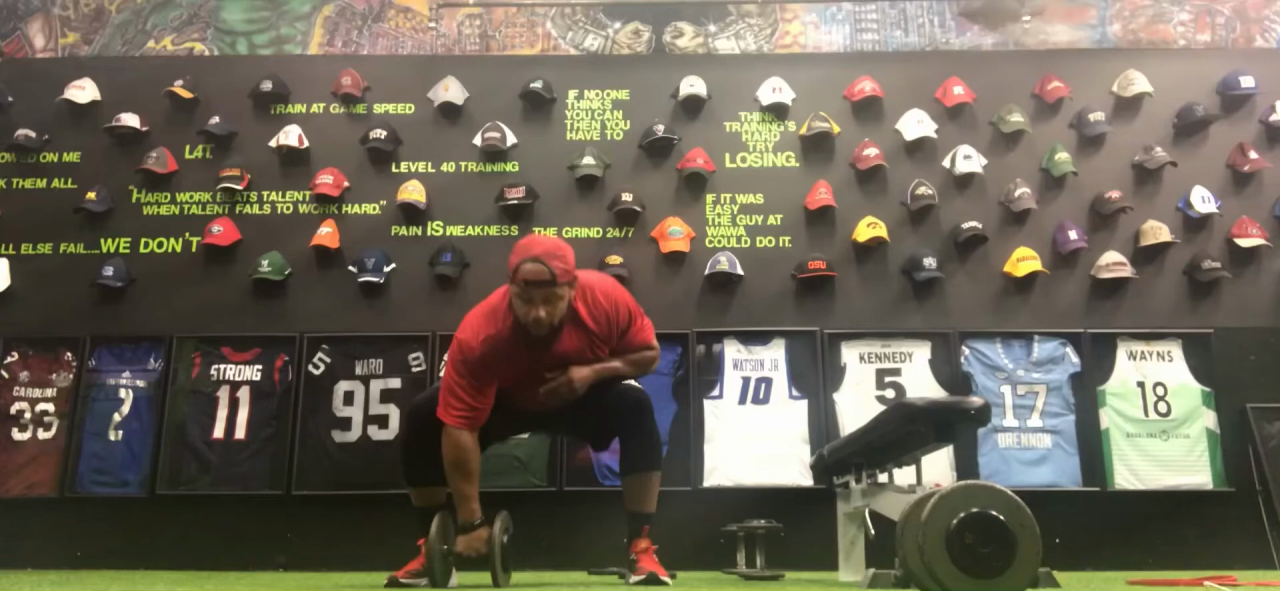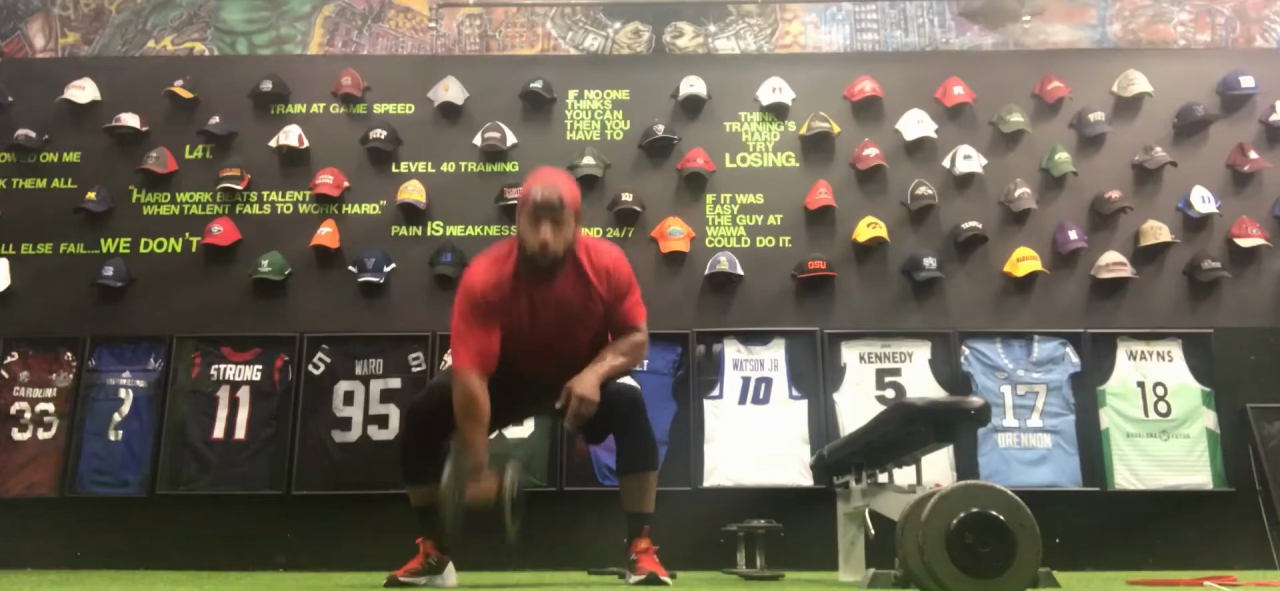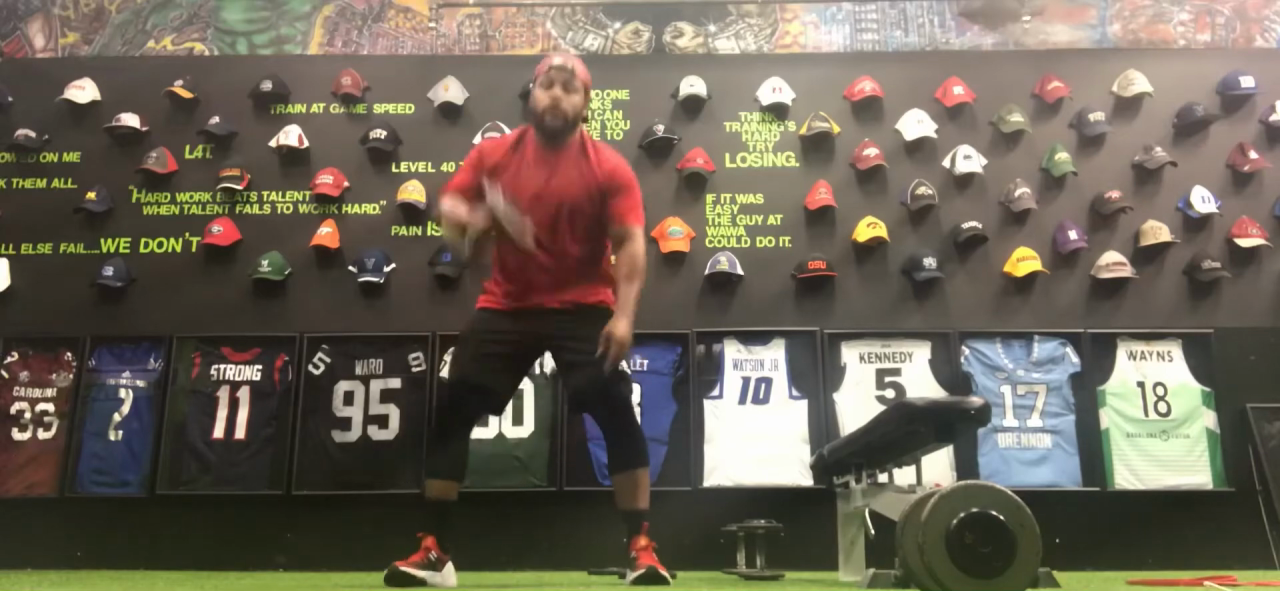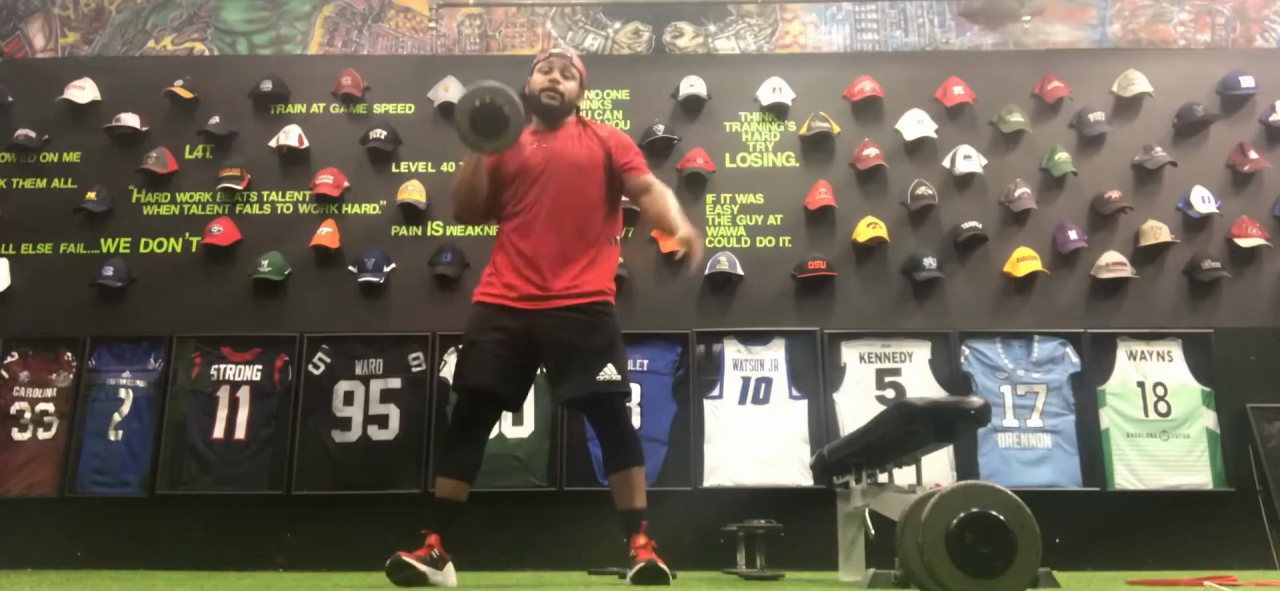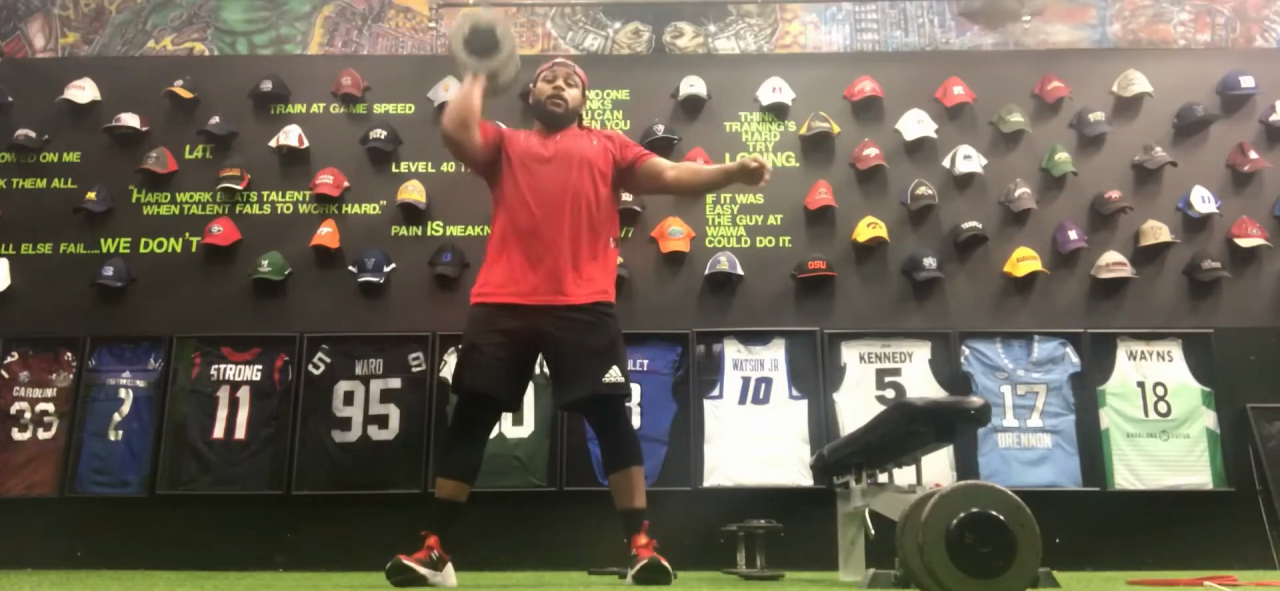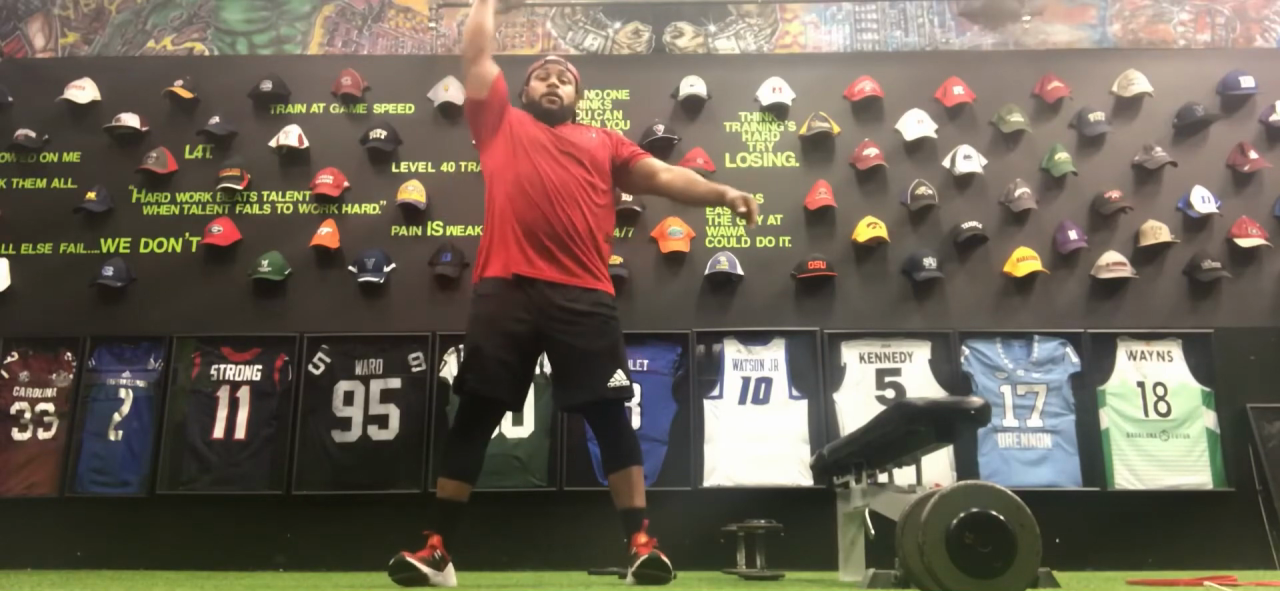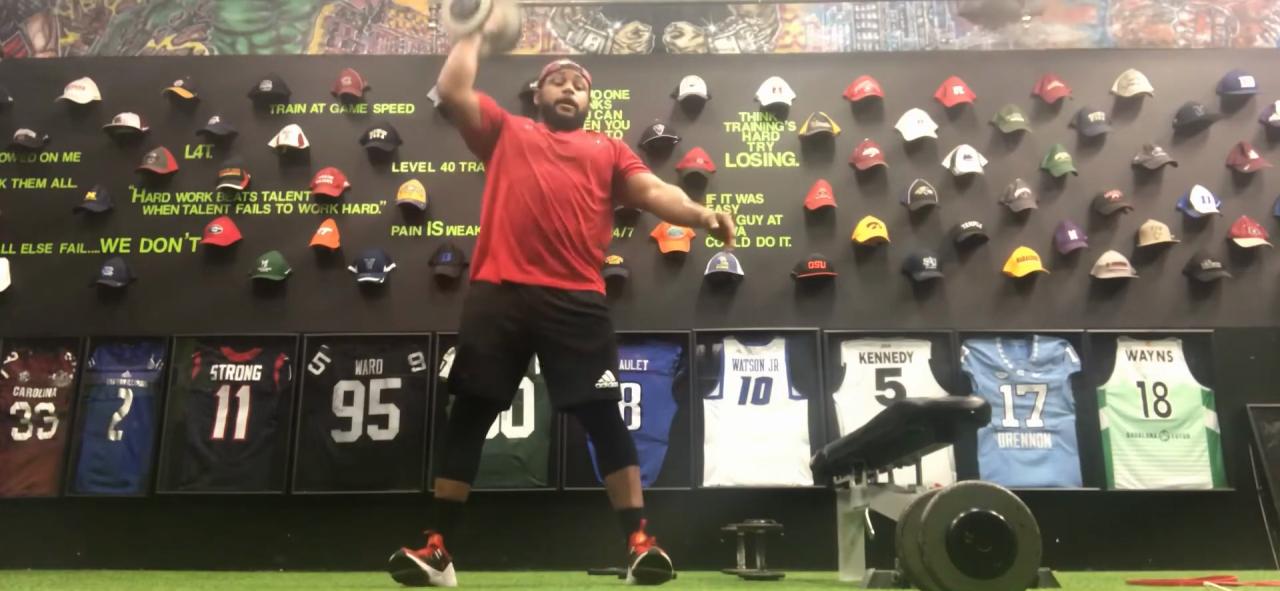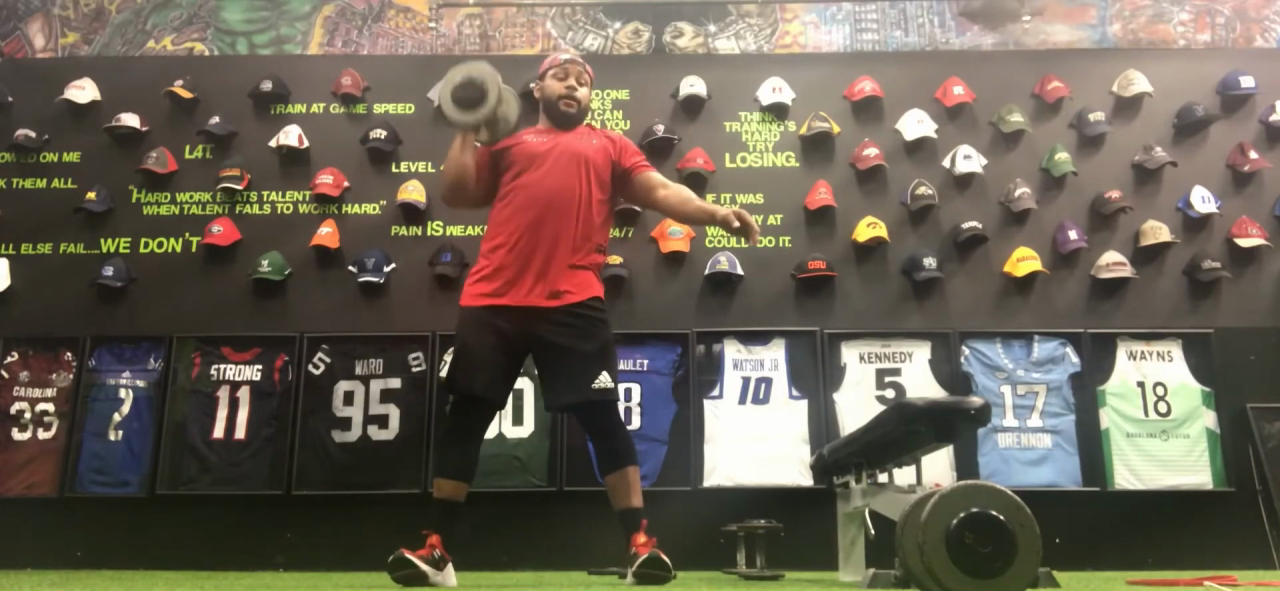
dt=0.3s
person 1, frame 1
left shoulder: (607, 300)
right shoulder: (478, 334)
left elbow: (648, 352)
right elbow: (459, 431)
left wrist: (593, 370)
right wrist: (469, 522)
left hip: (581, 395)
right hip: (506, 400)
left knee: (635, 409)
right knee: (420, 421)
left ankle: (641, 552)
person 1, frame 2
left shoulder: (608, 265)
right shoulder: (485, 278)
left elbow: (636, 338)
right elbow: (470, 377)
left wrist: (595, 373)
right wrist: (477, 467)
left hip: (580, 378)
right hip: (507, 373)
left knee: (629, 406)
right knee: (422, 418)
left ankle: (642, 551)
right ankle: (432, 552)
person 1, frame 3
left shoulder: (607, 168)
right shoulder: (496, 152)
left elbow: (630, 245)
right elbow: (449, 203)
left wrist: (624, 315)
right wrist: (470, 219)
left hip: (583, 307)
right hip: (505, 307)
left knee: (616, 409)
right knee: (454, 412)
person 1, frame 4
left shoulder: (607, 142)
right shoulder: (506, 146)
left elbow: (650, 191)
right elbow: (467, 212)
left wrist: (681, 227)
right wrist: (479, 149)
left hip: (583, 305)
right hip: (503, 303)
left knee: (611, 415)
right knee: (470, 417)
left ankle: (641, 547)
person 1, frame 5
left shoulder: (608, 146)
right shoulder: (506, 145)
left elbow: (668, 173)
right elbow: (454, 130)
left wrist: (732, 169)
right wrist: (476, 74)
left hip: (582, 304)
right hip: (502, 301)
left knee: (612, 416)
right knee: (470, 417)
left ankle: (642, 547)
person 1, frame 6
left shoulder: (604, 143)
right shoulder: (501, 124)
left elbow: (663, 175)
right elbow: (474, 54)
left wrist: (724, 193)
left hip: (583, 297)
right hip: (506, 290)
left knee: (610, 416)
right knee: (474, 416)
left ankle: (642, 545)
right ankle: (435, 550)
person 1, frame 7
left shoulder: (608, 150)
right shoulder: (506, 129)
left elbow: (653, 192)
right elbow: (451, 91)
left wrist: (705, 215)
right wrist: (471, 37)
left hip: (575, 299)
right hip: (498, 291)
left knee: (603, 415)
right knee: (469, 415)
left ankle: (640, 544)
person 1, frame 8
left shoulder: (609, 146)
right shoulder: (507, 144)
left elbow: (660, 191)
right elbow: (456, 194)
left wrist: (719, 214)
right wrist: (465, 133)
left hip: (573, 303)
right hip: (492, 301)
left knee: (602, 417)
right knee: (465, 416)
left ankle: (640, 545)
